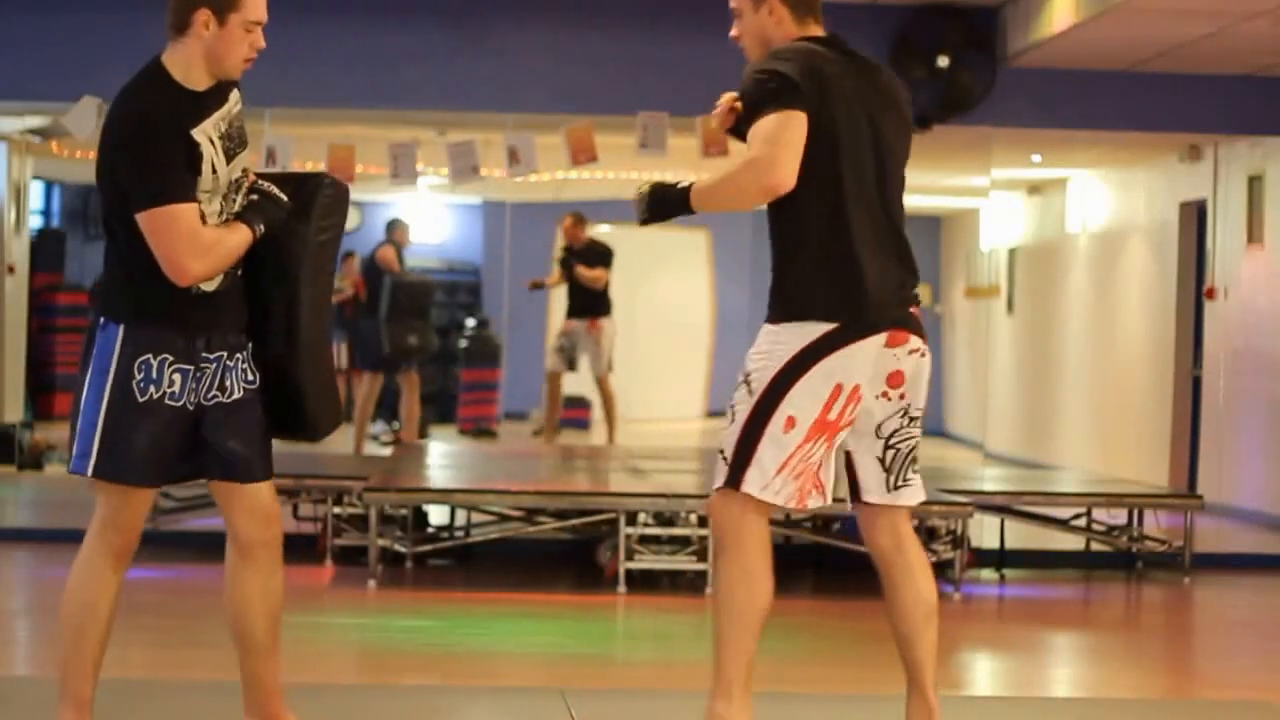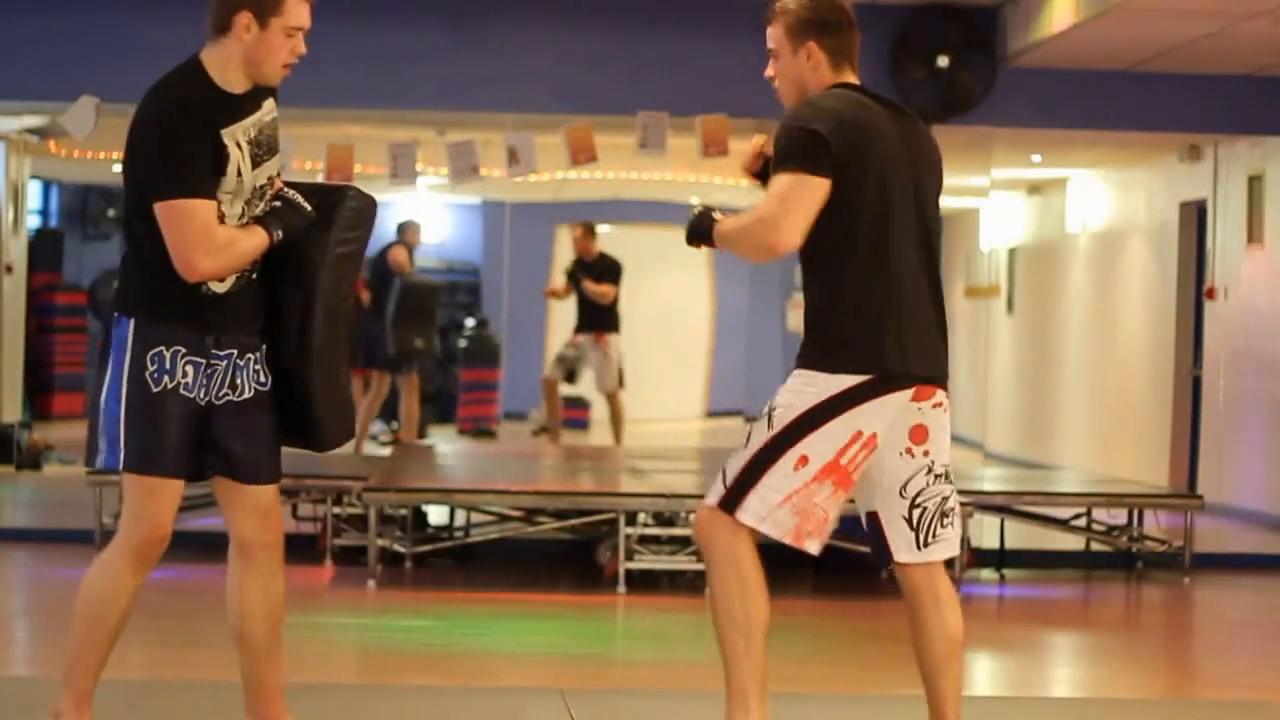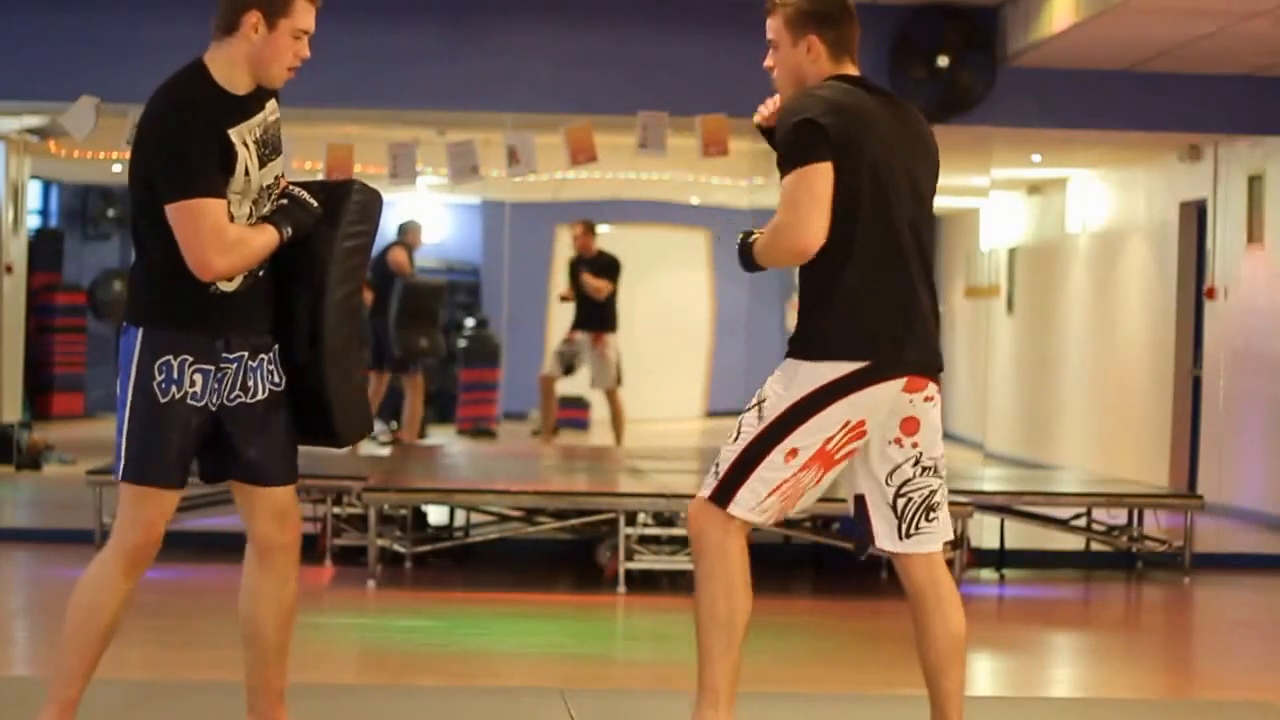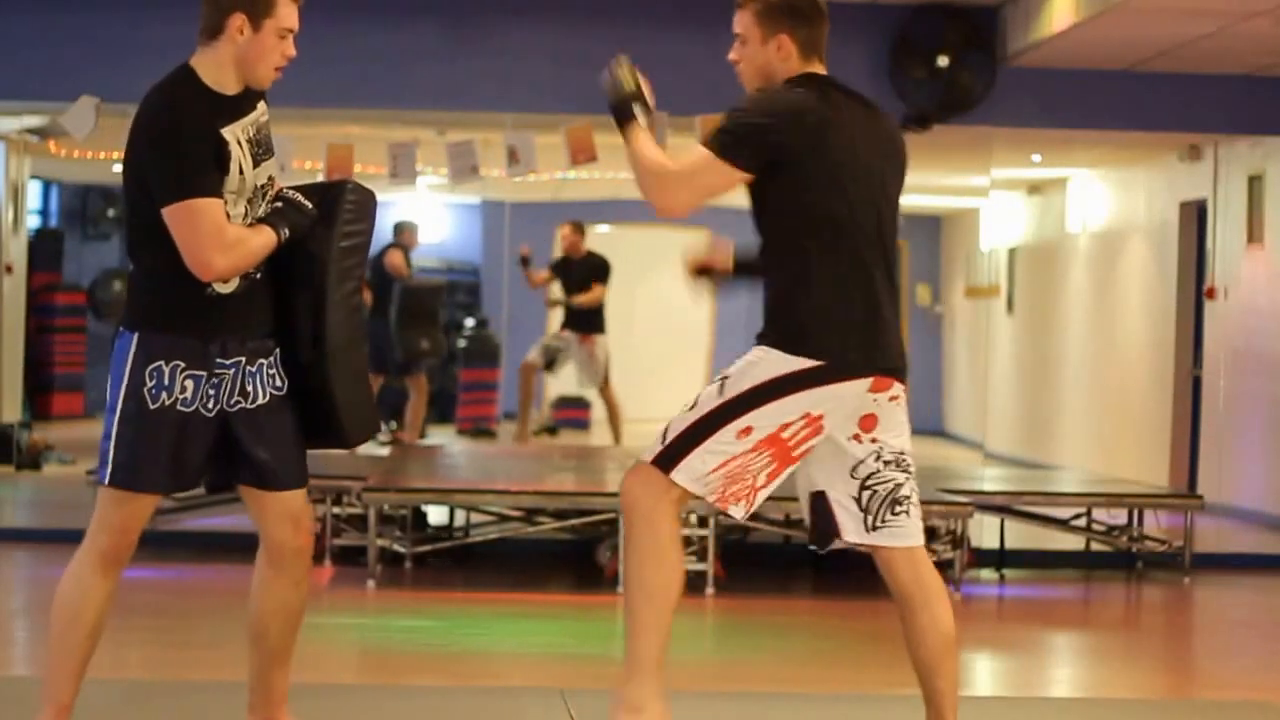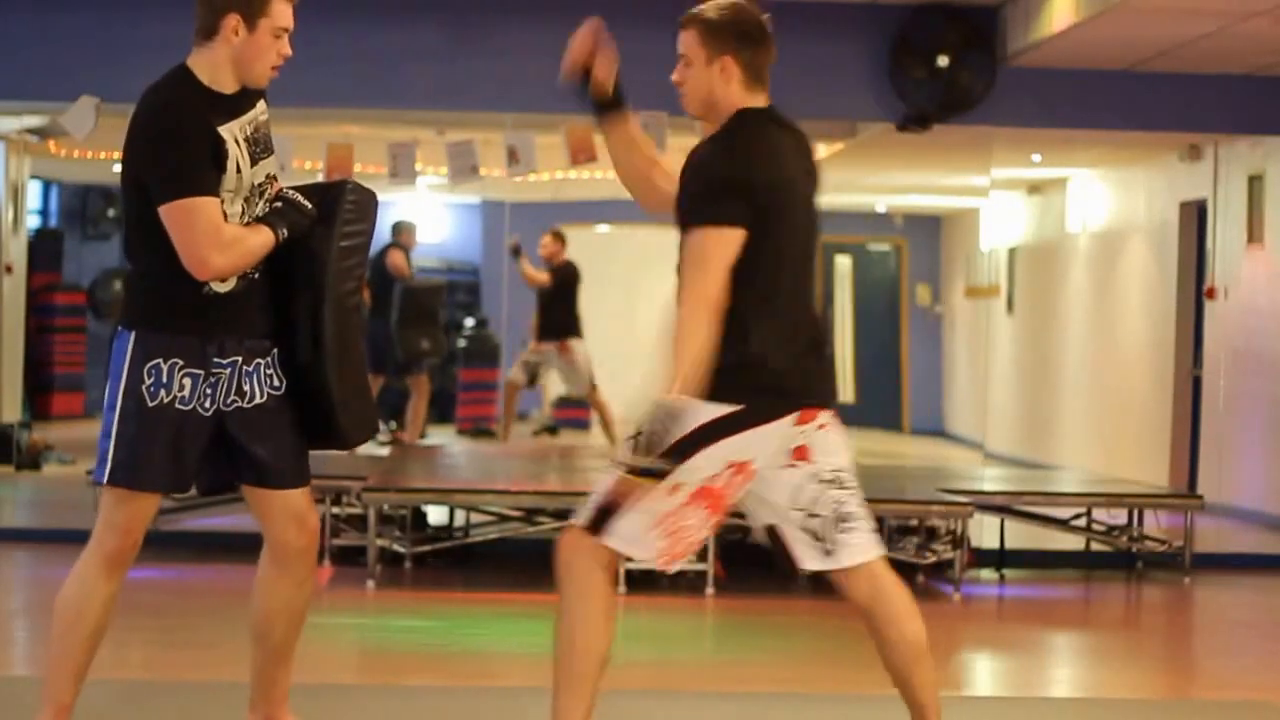
dt=0.2s
person 1, frame 1
left shoulder: (224, 90)
right shoulder: (145, 115)
right elbow: (186, 260)
left wrist: (256, 201)
right wrist: (259, 220)
left hip: (225, 342)
right hip: (146, 341)
left knee: (258, 528)
right knee: (114, 536)
person 1, frame 2
left shoulder: (260, 95)
right shoulder: (174, 112)
right elbow: (197, 257)
left wrist: (284, 203)
right wrist: (277, 225)
left hip: (239, 343)
right hip: (164, 336)
left knee: (260, 530)
right knee: (145, 533)
person 1, frame 3
left shoulder: (261, 98)
right shoulder: (181, 113)
right elbow: (212, 256)
left wrist: (287, 209)
right wrist: (287, 223)
left hip: (249, 345)
right hip: (172, 344)
left knee: (277, 531)
right knee: (136, 541)
person 1, frame 4
left shoulder: (250, 100)
right shoulder: (174, 116)
right elbow: (211, 255)
left wrist: (284, 209)
right wrist: (283, 223)
left hip: (250, 349)
right hip: (170, 350)
left knee: (292, 535)
right knee: (110, 541)
person 1, frame 5
left shoulder: (250, 99)
right shoulder: (171, 115)
right elbow: (209, 255)
left wrist: (281, 205)
right wrist: (282, 223)
left hip: (248, 349)
right hip: (167, 350)
left knee: (296, 532)
right knee: (115, 543)
person 2, frame 1
left shoulder: (783, 69)
right shoulder: (885, 87)
left elbow: (776, 177)
left wrist: (678, 198)
left hip: (818, 326)
right hip: (893, 329)
left knee: (737, 514)
right knee: (892, 530)
person 2, frame 2
left shoulder: (814, 123)
right shoulder: (915, 136)
left elbow: (779, 237)
left wrist: (711, 228)
right wrist: (782, 177)
left hip: (847, 375)
right hip: (921, 378)
left knee: (723, 525)
right knee: (924, 569)
person 2, frame 3
left shoulder: (812, 115)
right shoulder: (911, 127)
left elbow: (803, 237)
left wrist: (753, 249)
left hip: (838, 365)
right hip: (913, 370)
left knee: (715, 521)
right knee: (922, 565)
person 2, frame 4
left shoulder: (771, 114)
right shoulder: (880, 128)
left elbow: (671, 194)
left wrist: (631, 112)
right wrist: (746, 261)
left hip: (803, 362)
right hip: (876, 368)
left knee: (650, 493)
right knee: (904, 559)
person 2, frame 5
left shoulder: (725, 175)
right shoulder: (784, 148)
left elbow: (701, 293)
right elbow: (664, 199)
left wrist: (666, 418)
right wrist: (608, 107)
left hip: (735, 407)
right hip: (800, 409)
left knee: (582, 550)
right knee: (864, 578)
person 3, frame 1
left shoulder: (373, 255)
right shoulder: (390, 248)
right elbow: (386, 259)
left hip: (369, 323)
left knee: (368, 387)
right knee: (410, 384)
left ankle: (358, 448)
person 3, frame 2
left shoulder: (383, 253)
right shoulder: (401, 248)
right elbow: (397, 261)
left hip: (376, 321)
left knee: (379, 387)
right knee: (409, 386)
left ankle: (358, 447)
person 3, frame 3
left shoulder: (383, 255)
right shoulder: (400, 249)
right elbow: (397, 262)
right wrist: (411, 280)
left hip: (378, 322)
right hip: (394, 325)
left knee: (376, 388)
right knee: (414, 387)
right ankle: (409, 445)
person 3, frame 4
left shoulder: (380, 256)
right shoulder: (397, 250)
right elbow: (394, 264)
right wrist: (408, 280)
left hip: (377, 327)
right hip: (394, 328)
left knee: (370, 388)
right knee: (419, 388)
right ankle: (409, 446)
person 3, frame 5
left shoulder: (379, 257)
right shoulder: (396, 250)
right elbow: (396, 265)
right wrist: (409, 280)
left hip: (376, 328)
right hip: (394, 329)
left knee: (369, 389)
right knee: (420, 388)
right ankle: (409, 444)
person 4, frame 1
left shoulder: (601, 251)
right shoulder: (568, 252)
left elbow: (598, 281)
right elbow: (560, 278)
left wrist: (573, 264)
right wrist: (542, 283)
left hip: (597, 321)
right hip: (573, 320)
left knee: (602, 380)
right knee: (552, 375)
left ankle: (611, 440)
right ankle: (549, 436)
person 4, frame 2
left shoulder: (611, 265)
right shoulder: (578, 265)
left elbow: (606, 297)
right elbow: (566, 290)
left wrist: (581, 279)
right wrist: (555, 292)
left hip: (605, 335)
right hip: (580, 334)
left knee: (611, 393)
right knee: (549, 380)
left ankle: (618, 445)
right ankle: (554, 438)
person 4, frame 3
left shoulder: (609, 263)
right shoulder: (576, 263)
left elbow: (600, 292)
left wrist: (581, 272)
right wrist: (567, 295)
left hip: (603, 334)
right hip: (578, 332)
left knee: (610, 391)
right knee: (547, 377)
left ankle: (619, 445)
right ankle: (546, 435)
person 4, frame 4
left shoulder: (598, 264)
right shoulder: (563, 262)
left elbow: (597, 298)
right elbow: (537, 282)
left wrist: (565, 301)
right wrist: (526, 264)
left hip: (590, 333)
right hip: (567, 330)
left knee: (604, 389)
right knee: (527, 367)
left ankle: (618, 444)
right ankle: (522, 428)
person 4, frame 5
left shoulder: (568, 270)
right shoulder: (554, 271)
left elbow: (537, 281)
left wrist: (519, 258)
right wrist: (534, 333)
left hip: (567, 341)
right hip: (543, 342)
left knee: (590, 395)
right knee: (511, 384)
left ankle: (613, 439)
right ankle: (503, 438)
